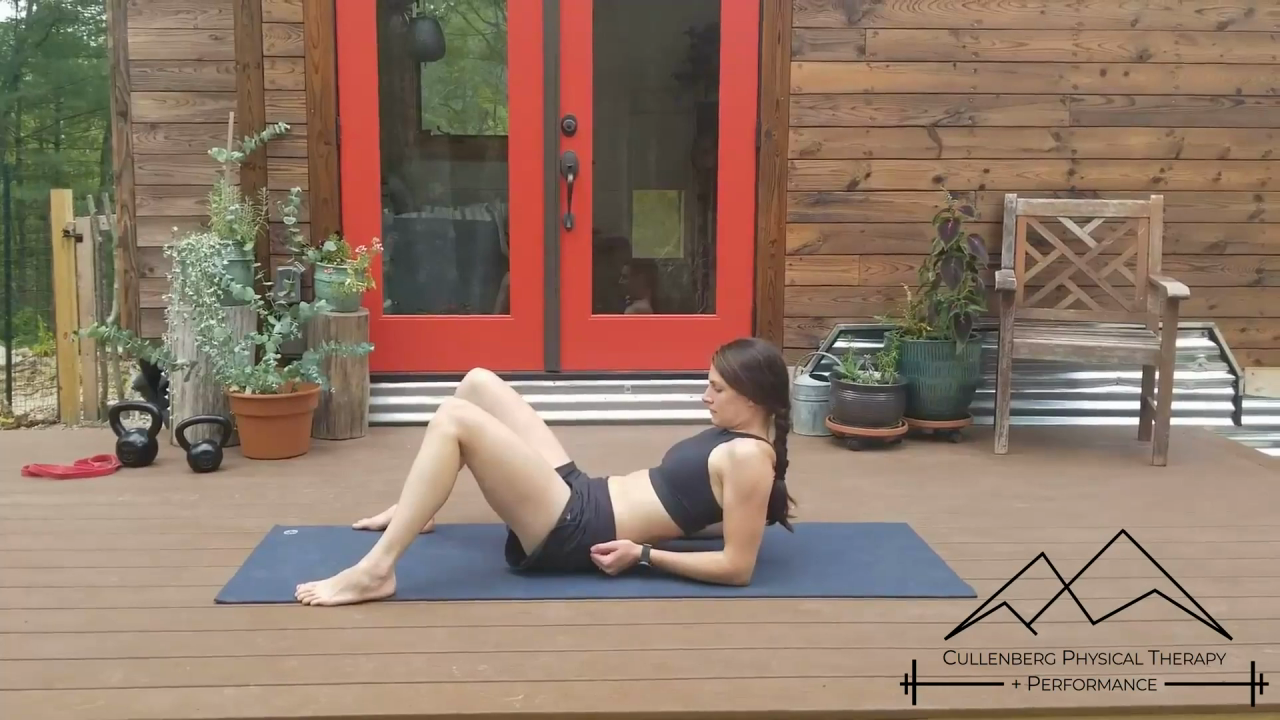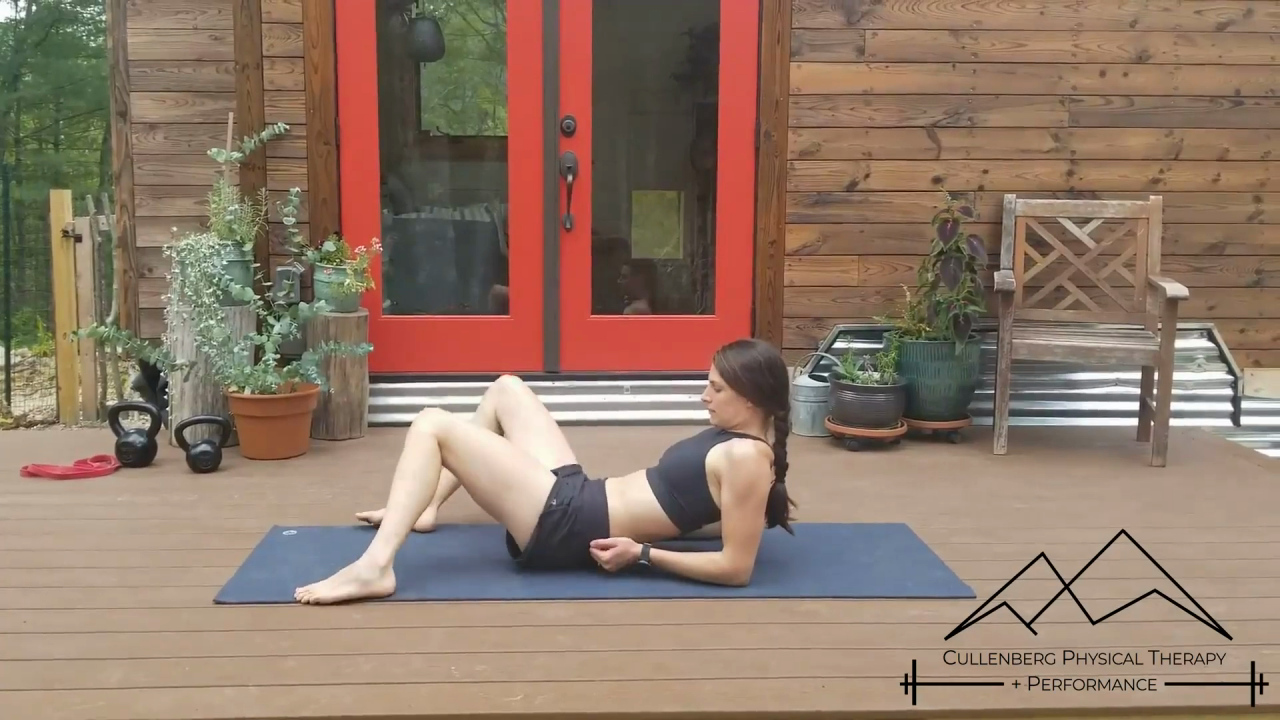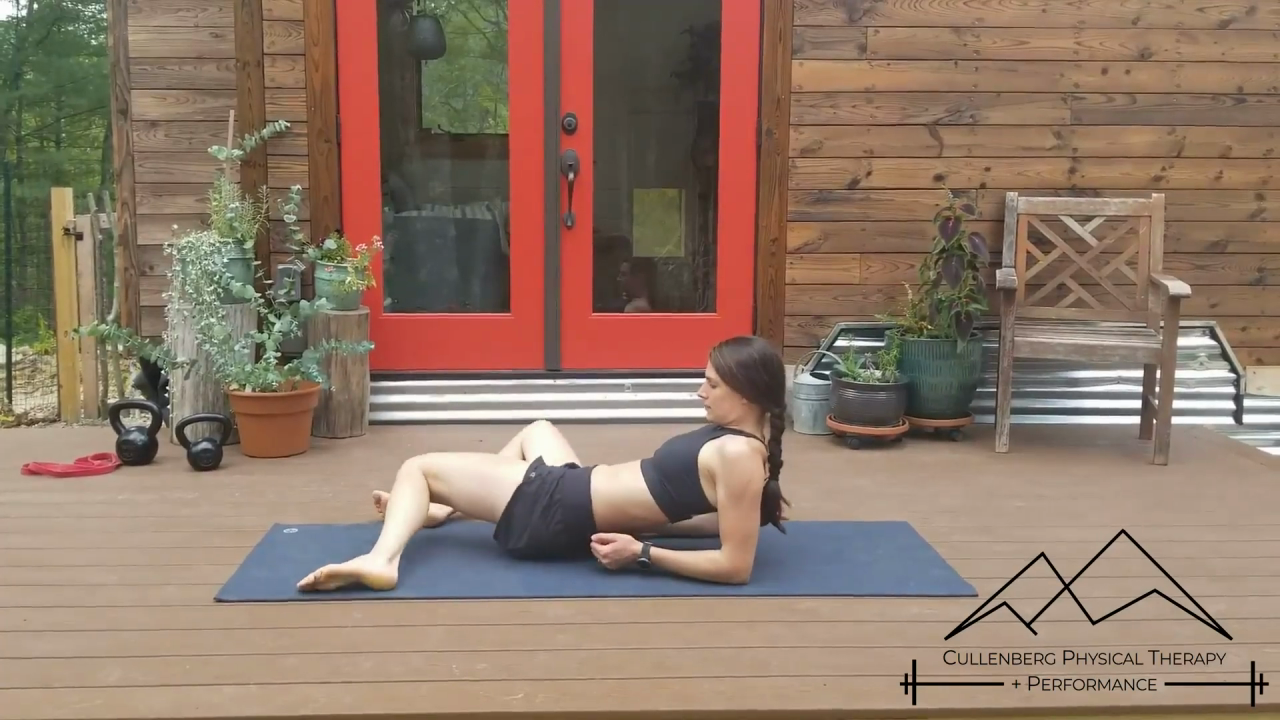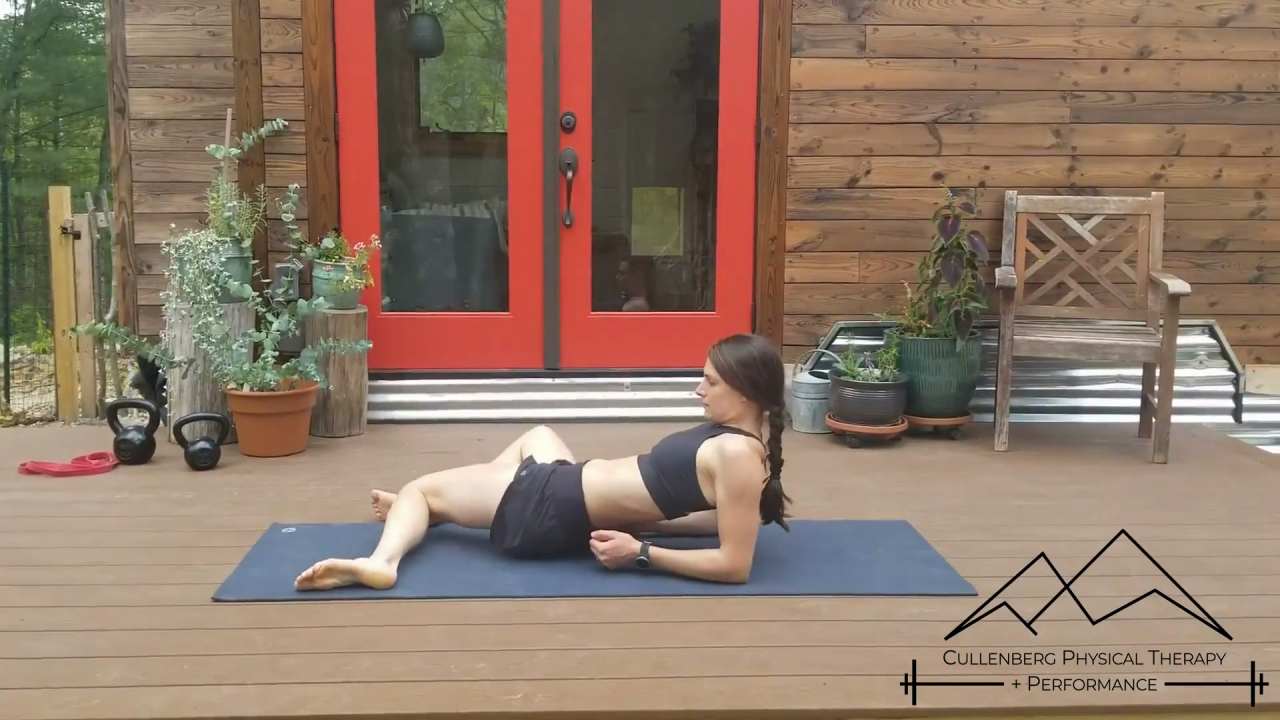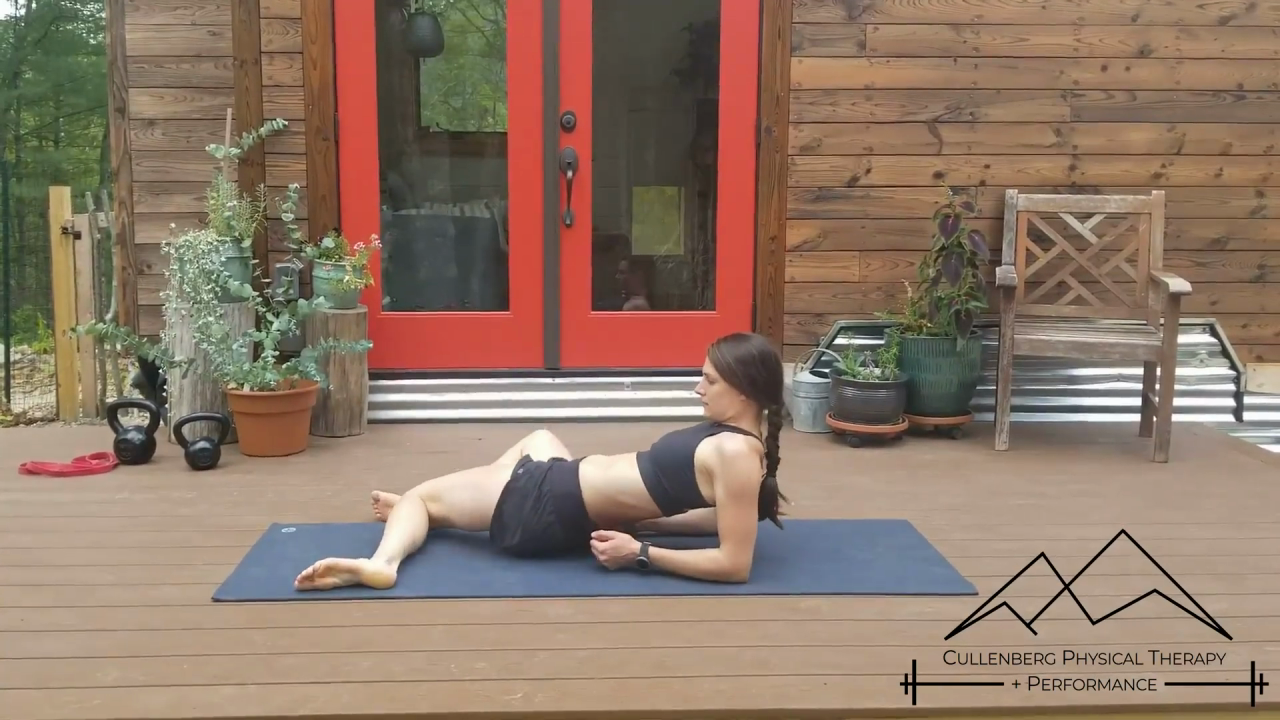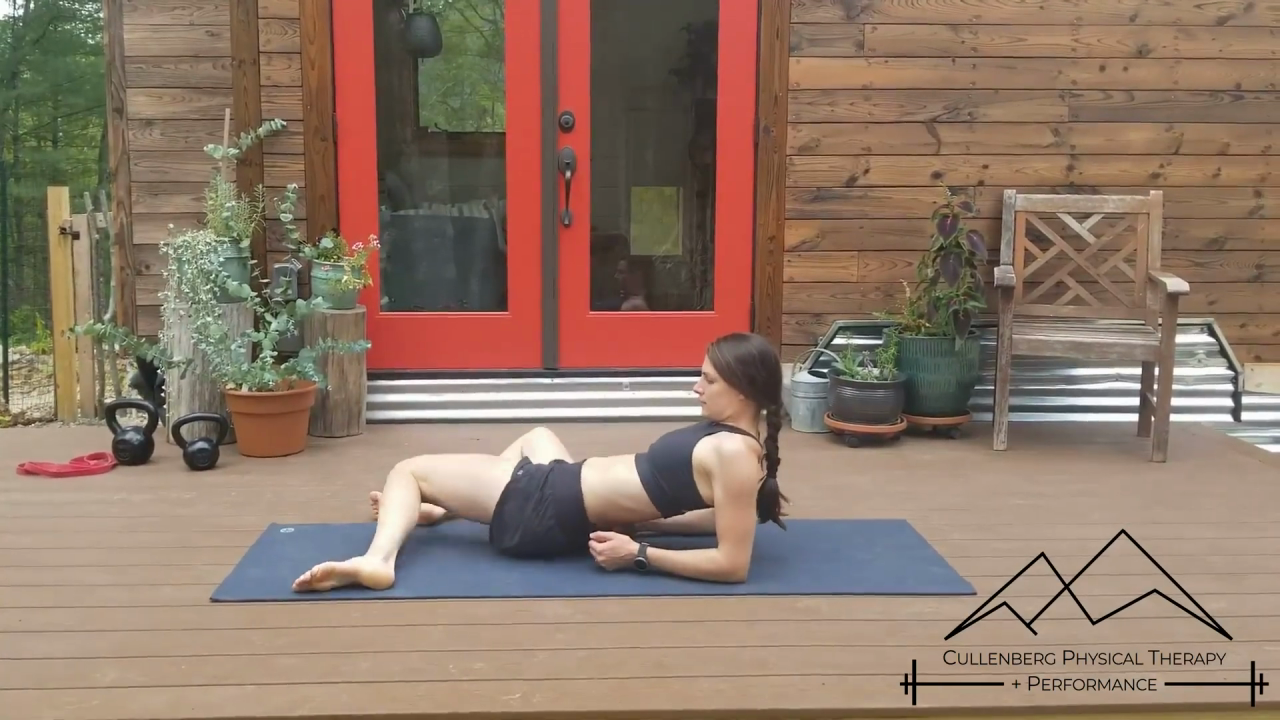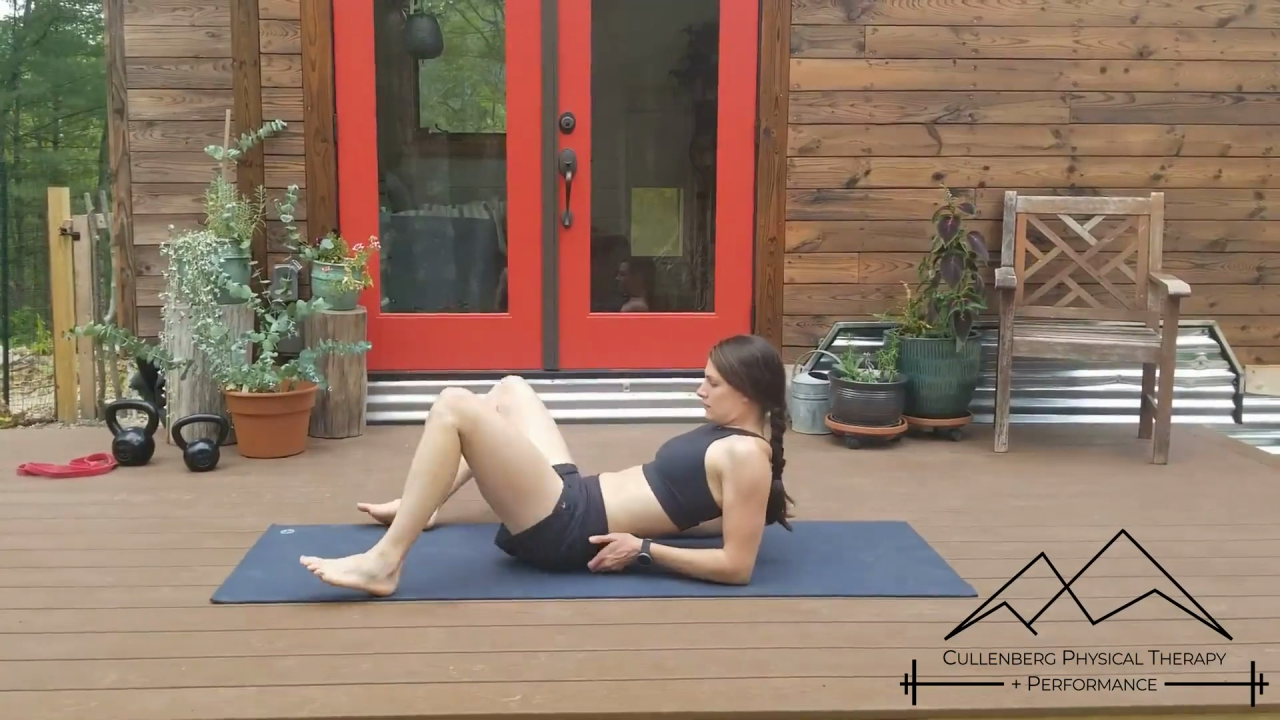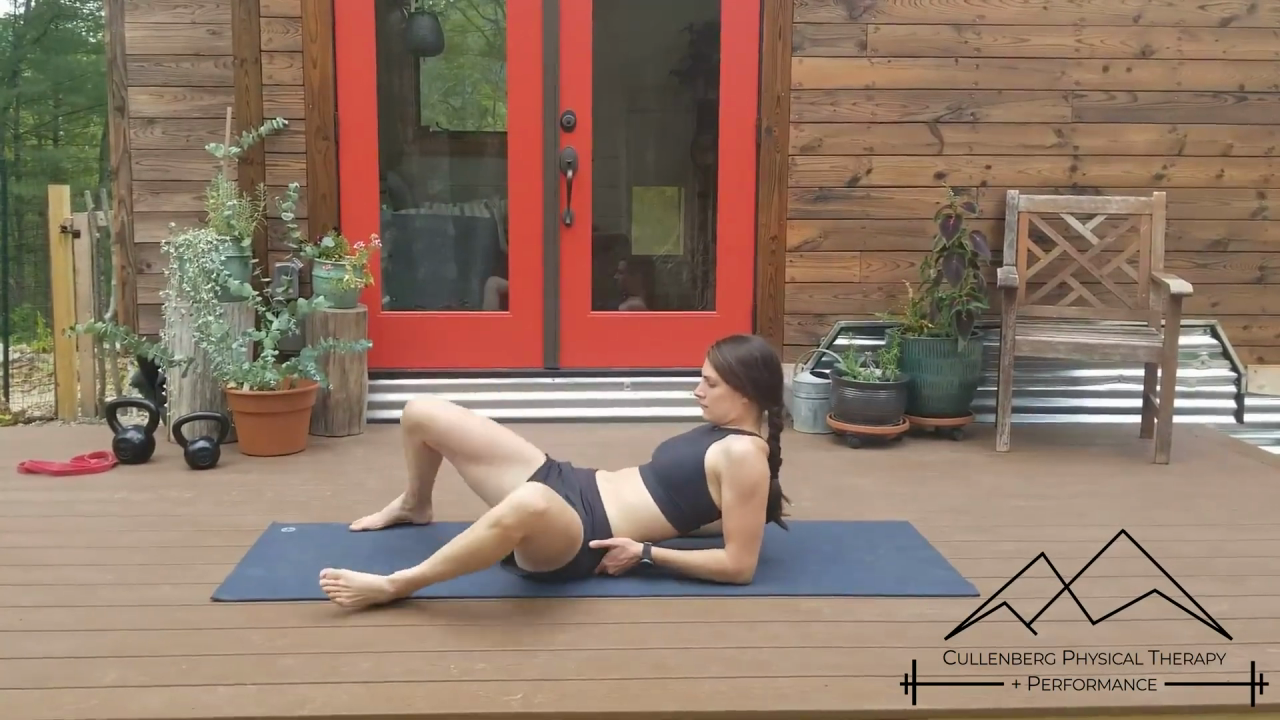
dt=0.5s
person 1, frame 1
left shoulder: (749, 459)
right shoulder: (733, 437)
left elbow: (737, 567)
right elbow: (704, 513)
left wrist: (644, 555)
left hip: (575, 532)
right hip: (579, 496)
left knee: (454, 419)
right knee: (477, 384)
left ankle: (374, 572)
right ankle: (416, 508)
person 1, frame 2
left shoulder: (746, 459)
right shoulder: (732, 438)
left elbow: (736, 568)
right elbow: (704, 515)
left wrist: (643, 554)
left hip: (566, 524)
right hip: (577, 496)
left knee: (432, 425)
right knee: (505, 389)
left ankle: (373, 568)
right ankle: (420, 505)
person 1, frame 3
left shoulder: (738, 456)
right shoulder: (735, 440)
left elbow: (736, 566)
right elbow: (724, 519)
left wrist: (643, 552)
right wrist: (640, 519)
left hip: (554, 510)
left knee: (416, 467)
right knee: (536, 430)
right ankle: (444, 504)
person 1, frame 4
left shoulder: (736, 455)
right shoulder: (731, 438)
left elbow: (734, 565)
right elbow: (720, 517)
left wrist: (641, 552)
right wrist: (641, 519)
left knee: (420, 488)
right knee: (537, 436)
right ankle: (439, 510)
person 1, frame 5
left shoulder: (735, 454)
right shoulder: (727, 436)
left elbow: (736, 565)
right elbow: (722, 517)
left wrist: (642, 553)
right wrist: (635, 517)
left knee: (420, 494)
right knee: (539, 439)
right ankle: (432, 513)
person 1, frame 6
left shoulder: (733, 453)
right shoulder: (728, 437)
left elbow: (733, 564)
right elbow: (716, 517)
left wrist: (640, 554)
right wrist: (635, 518)
left hip: (545, 508)
left knee: (408, 469)
right knee: (537, 436)
right ankle: (439, 504)
person 1, frame 7
left shoulder: (746, 455)
right shoulder: (725, 434)
left elbow: (737, 566)
right elbow: (709, 513)
left wrist: (644, 549)
left hip: (566, 526)
right hip: (571, 493)
left knee: (454, 405)
right knee: (509, 390)
left ankle: (383, 565)
right ankle: (422, 504)
person 1, frame 8
left shoulder: (743, 455)
right shoulder: (719, 433)
left elbow: (739, 566)
right elbow: (703, 511)
left wrist: (645, 553)
left hip: (576, 538)
right hip: (566, 484)
left knee: (527, 503)
right knee: (420, 413)
left ankle: (395, 585)
right ankle: (415, 505)
